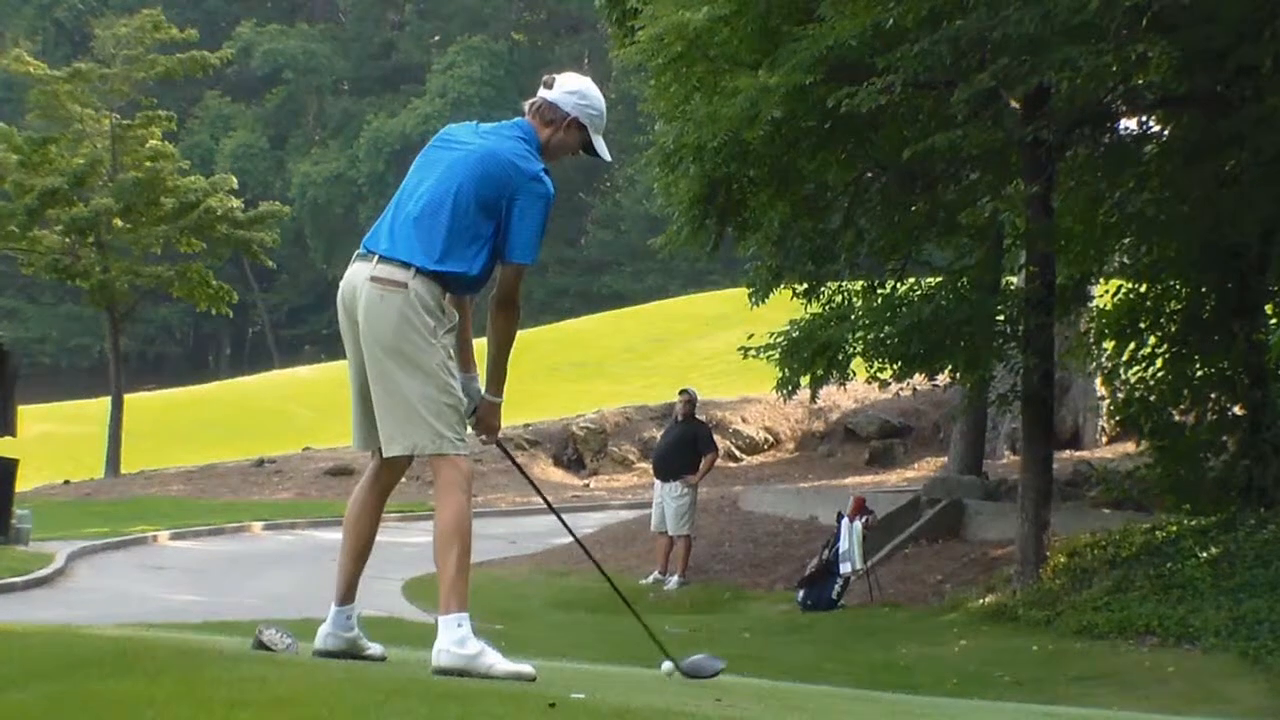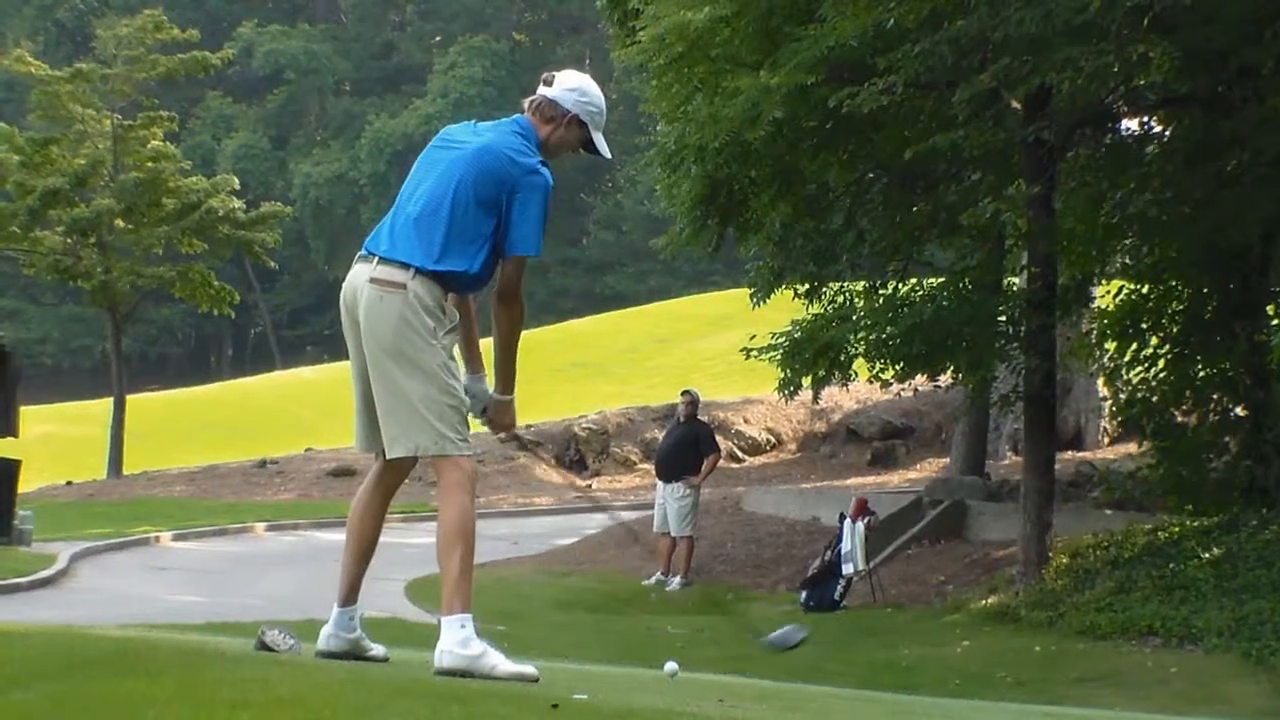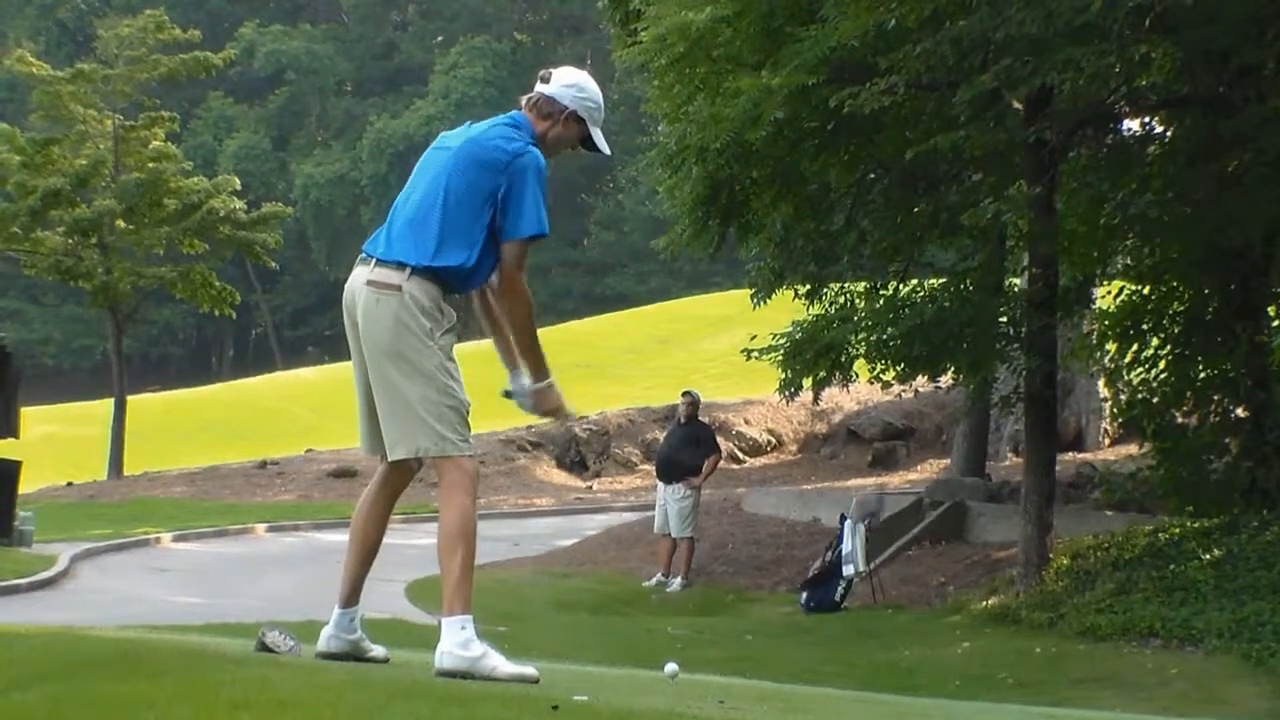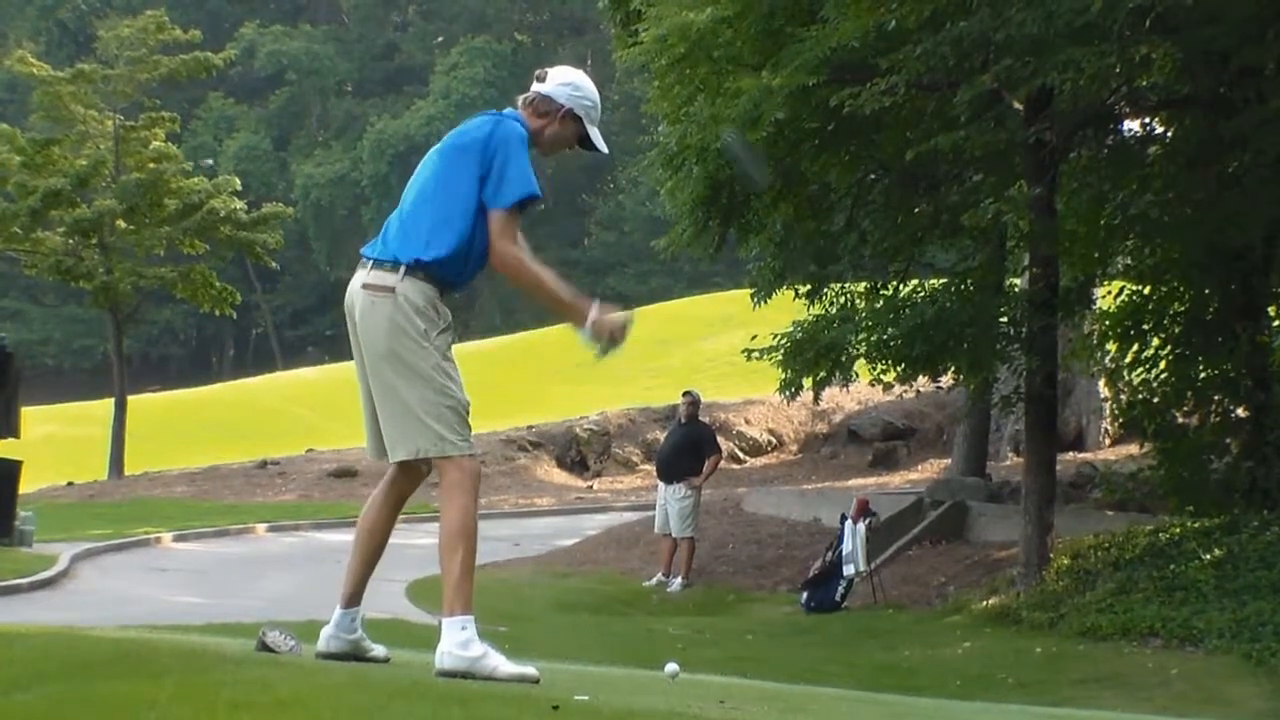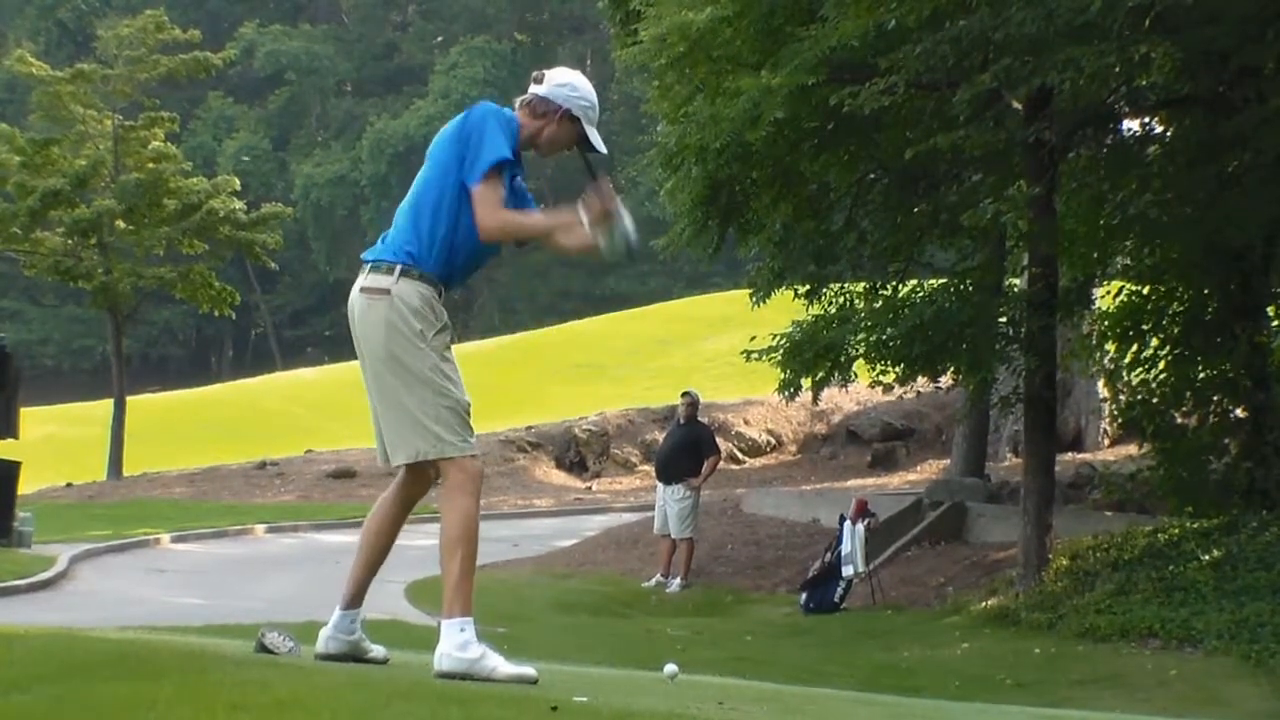
dt=1s
person 1, frame 1
left shoulder: (457, 134)
right shoulder: (531, 178)
right elbow: (505, 298)
left wrist: (465, 371)
right wrist: (492, 395)
left hip: (361, 282)
right hip: (405, 300)
left knee: (387, 461)
right knee: (452, 466)
left ankle: (339, 622)
right ankle: (455, 637)
person 1, frame 2
left shoulder: (459, 134)
right shoulder: (530, 172)
right elbow: (507, 293)
left wrist: (473, 372)
right wrist: (503, 393)
left hip: (364, 285)
right hip: (406, 301)
left knee: (391, 462)
right knee: (455, 468)
left ankle: (342, 623)
right ankle: (458, 637)
person 1, frame 3
left shoulder: (466, 136)
right shoulder: (523, 158)
left elbow: (478, 270)
right elbow: (511, 281)
left wrist: (513, 369)
right wrist: (539, 380)
left hip: (368, 287)
right hip: (406, 301)
left knee: (396, 466)
right knee: (457, 469)
left ankle: (342, 625)
right ankle: (458, 640)
person 1, frame 4
left shoulder: (478, 135)
right shoulder: (506, 135)
left elbow: (514, 255)
right elbow: (505, 254)
left wrist: (583, 312)
right wrist: (588, 318)
left hip: (377, 292)
right hip: (404, 299)
left knee: (406, 468)
right knee: (458, 468)
left ankle: (343, 625)
right ankle: (458, 639)
person 1, frame 5
left shoulder: (504, 164)
right shoulder: (487, 119)
left elbow: (558, 238)
right elbow: (490, 224)
left wrist: (593, 220)
right wrist: (579, 216)
left hip: (390, 300)
right hip: (400, 298)
left knee: (418, 472)
right knee: (461, 469)
left ankle: (343, 625)
right ankle: (458, 641)
person 2, frame 1
left shoulder: (698, 427)
right shoulder: (672, 424)
left elbow: (712, 454)
left wrist: (697, 477)
right wrist: (658, 479)
left hip: (679, 487)
right hip: (661, 484)
left knee: (680, 533)
right knee: (662, 530)
left ankle: (680, 575)
right ankle: (661, 572)
person 2, frame 2
left shoulder: (700, 429)
right shoulder: (675, 425)
left elbow: (714, 455)
left wrist: (699, 479)
right wrist: (660, 479)
left hip: (682, 488)
right hip: (663, 485)
left knee: (683, 533)
right knee: (663, 531)
left ankle: (682, 576)
right ankle: (663, 573)
person 2, frame 3
left shoulder: (701, 430)
right shoulder: (676, 425)
left elbow: (715, 456)
left wrist: (700, 479)
right wrist: (661, 480)
left hip: (682, 489)
right hip: (664, 486)
left knee: (683, 534)
right knee: (664, 532)
left ankle: (683, 577)
right ankle: (664, 574)
person 2, frame 4
left shoulder: (702, 430)
right shoulder: (676, 426)
left elbow: (715, 456)
left wrist: (701, 479)
right wrist: (661, 480)
left hip: (683, 489)
right hip: (665, 486)
left knee: (684, 534)
right knee: (665, 532)
left ankle: (683, 578)
right ankle: (664, 574)
person 2, frame 5
left shoulder: (701, 431)
right shoulder: (675, 426)
left elbow: (714, 457)
left wrist: (699, 480)
right wrist: (660, 481)
left hip: (682, 490)
right hip: (664, 486)
left knee: (683, 535)
right knee: (664, 533)
left ankle: (682, 578)
right ankle: (663, 575)
